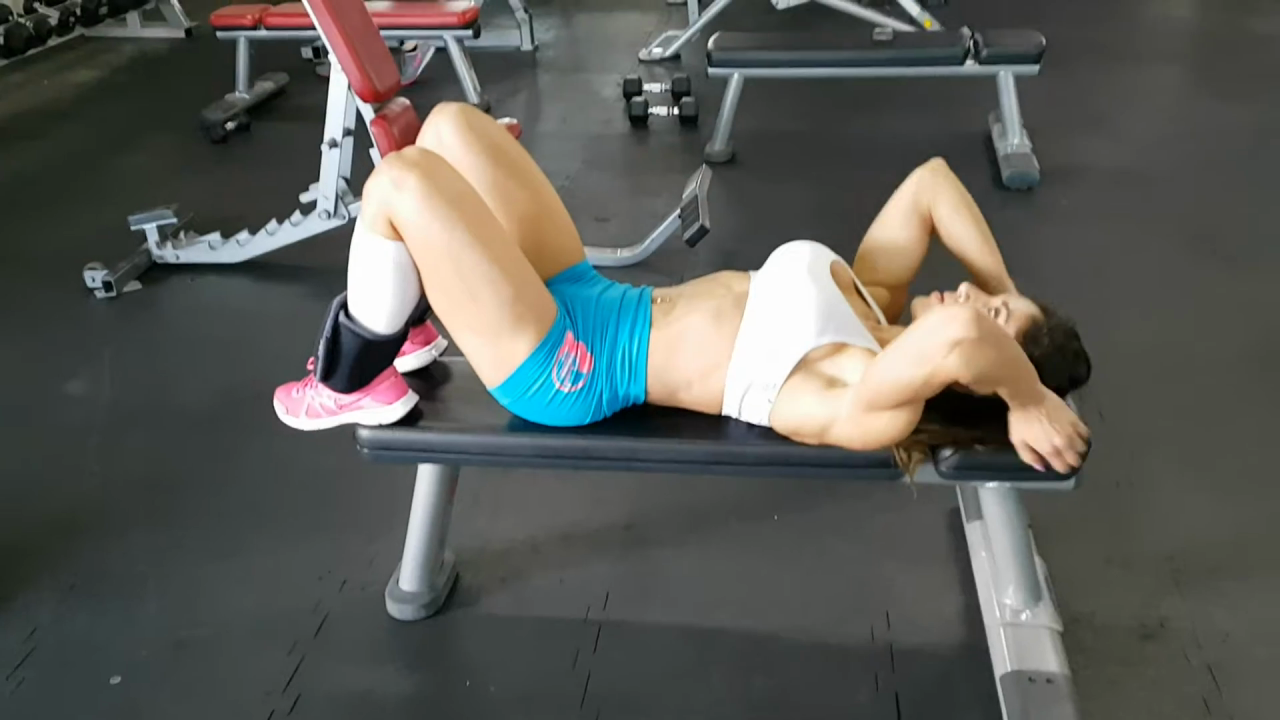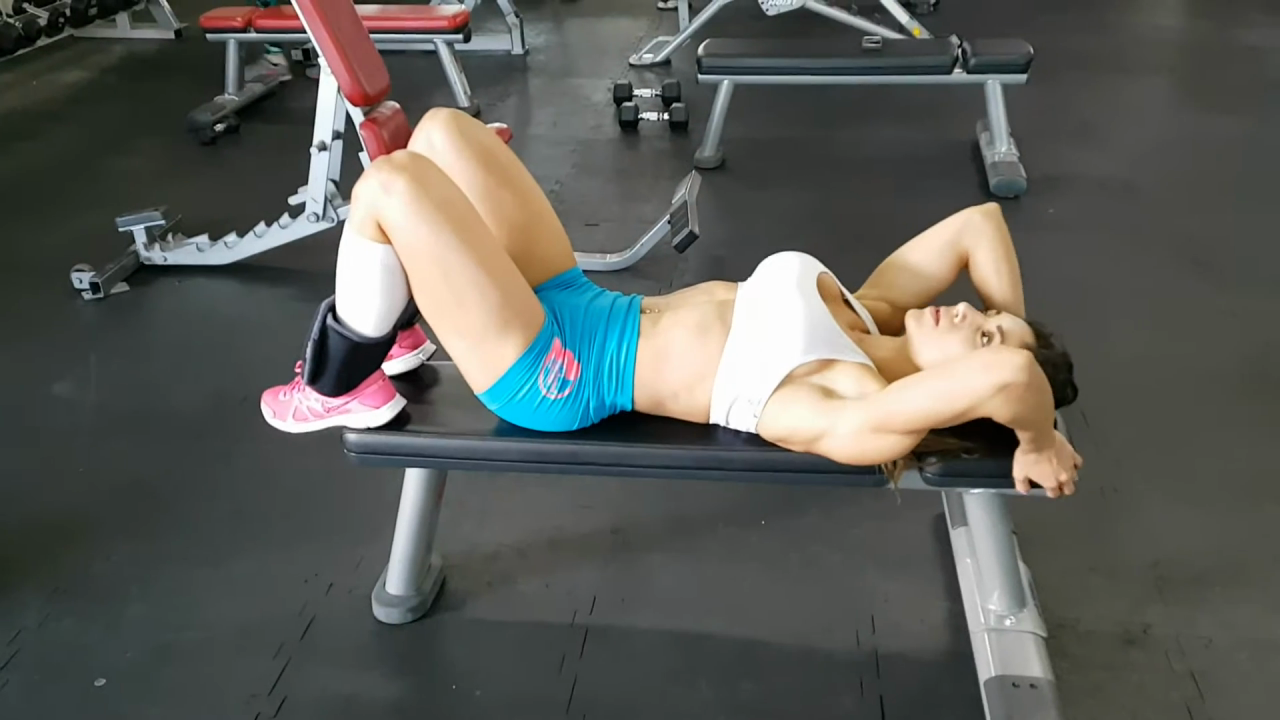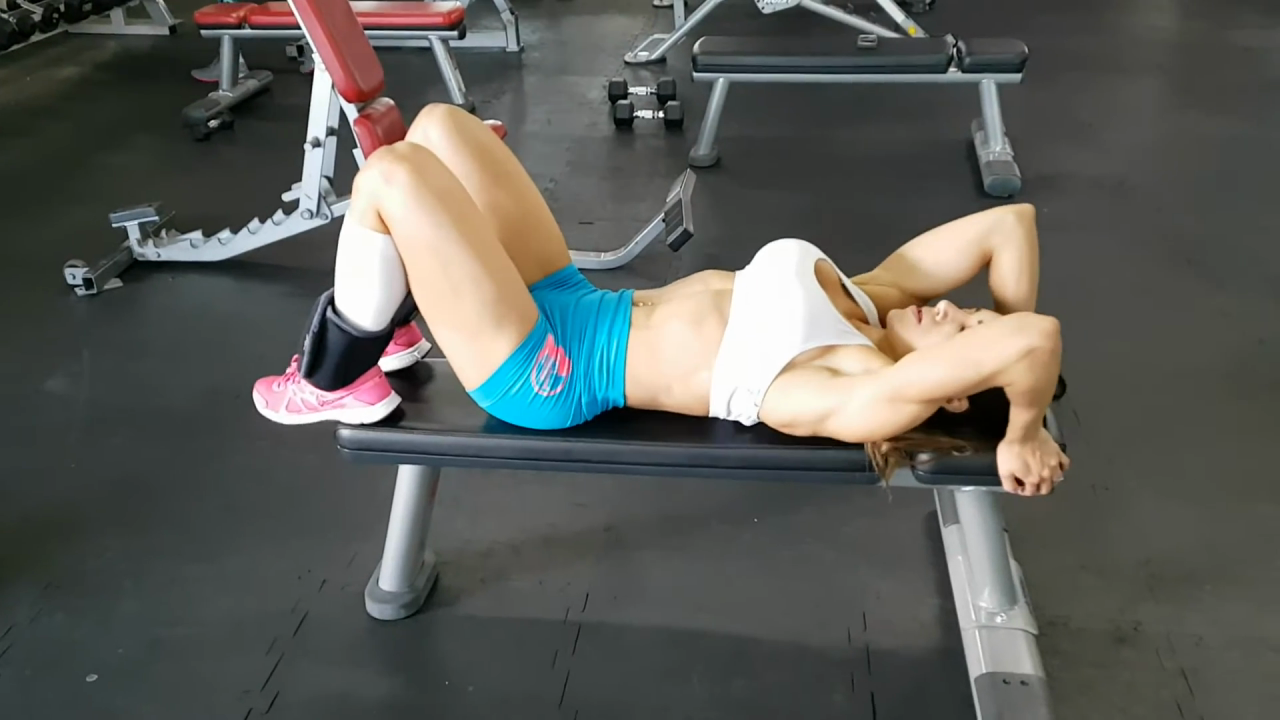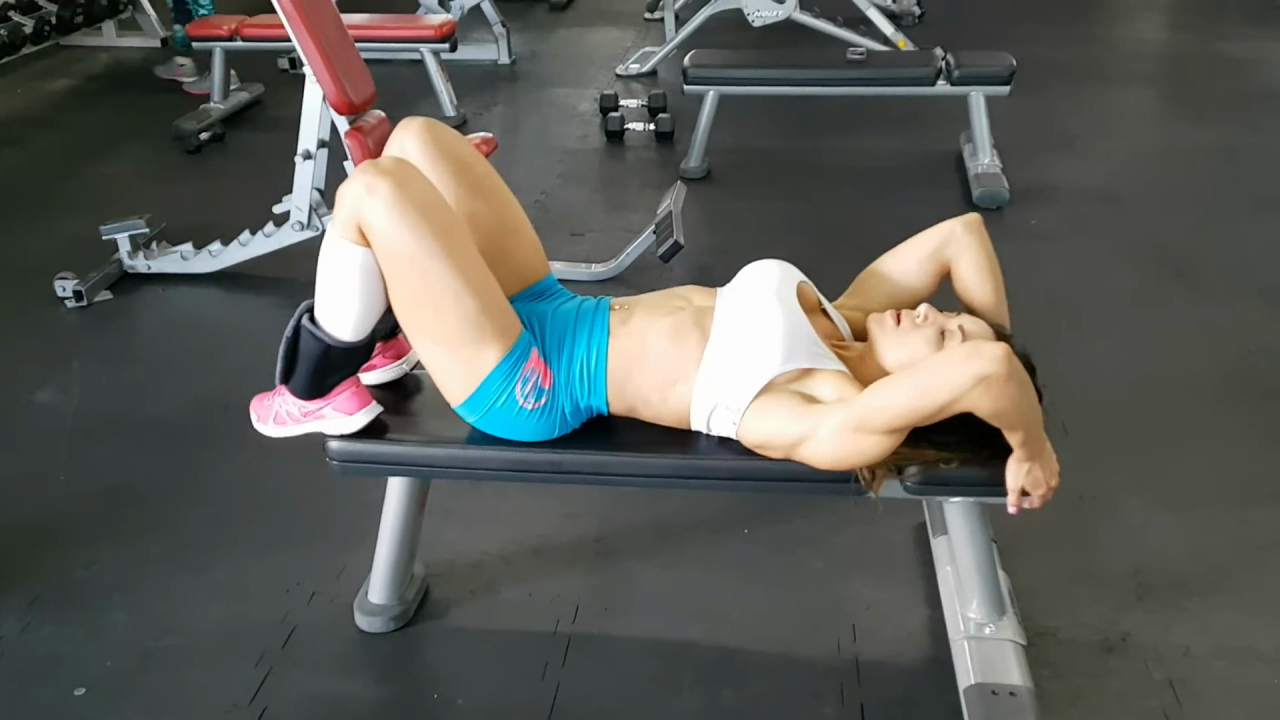
dt=0.4s
person 1, frame 1
left shoulder: (883, 407)
right shoulder: (874, 303)
left elbow: (956, 339)
right elbow: (929, 181)
left wrist: (1030, 401)
right wrist: (1002, 284)
left hip: (563, 371)
right hip: (587, 303)
left knee: (400, 178)
right knee: (451, 125)
left ankle: (356, 384)
right ankle: (403, 326)
person 1, frame 2
left shoulder: (873, 413)
right shoulder: (869, 319)
left elbow: (1006, 383)
right elbow: (979, 220)
left wrist: (1037, 440)
right wrist: (1019, 337)
left hip: (550, 378)
right hip: (577, 309)
left knee: (389, 183)
right knee: (441, 128)
left ankle: (343, 389)
right ankle: (392, 332)
person 1, frame 3
left shoulder: (877, 394)
right shoulder: (871, 304)
left elbow: (1037, 338)
right elbow: (1012, 219)
left wrist: (1023, 432)
right wrist: (1015, 326)
left hip: (543, 378)
right hip: (572, 307)
left knee: (390, 174)
right knee: (437, 123)
left ankle: (342, 381)
right ankle: (388, 326)
person 1, frame 4
left shoulder: (846, 423)
right shoulder: (849, 326)
left elbow: (985, 369)
right elbow: (962, 231)
left wrist: (1029, 447)
right wrist: (1001, 340)
left hip: (521, 388)
right hip: (552, 317)
left knee: (371, 187)
right knee: (415, 136)
left ankle: (322, 389)
right ankle: (376, 336)
